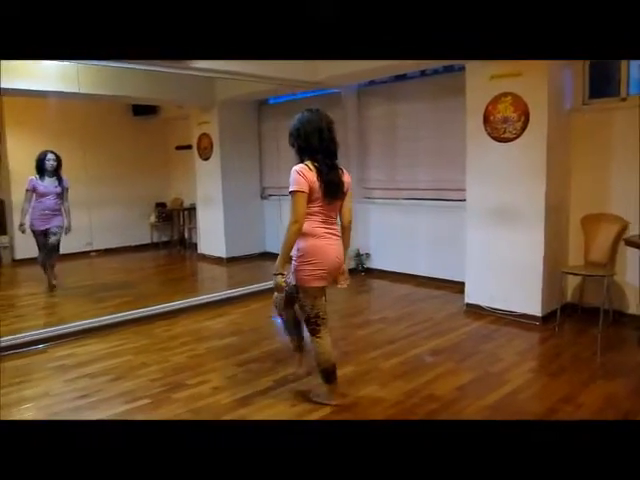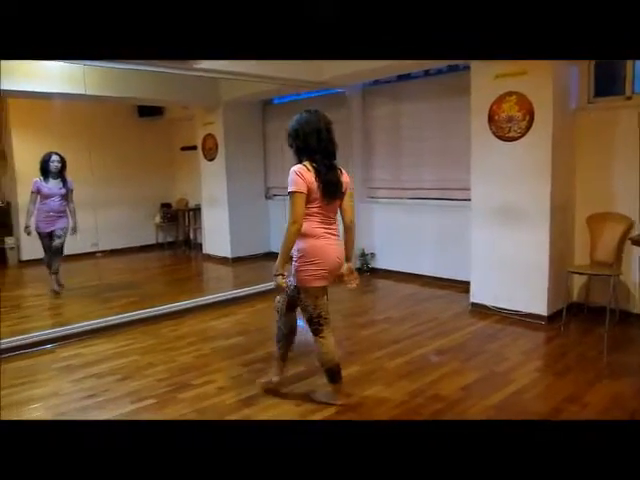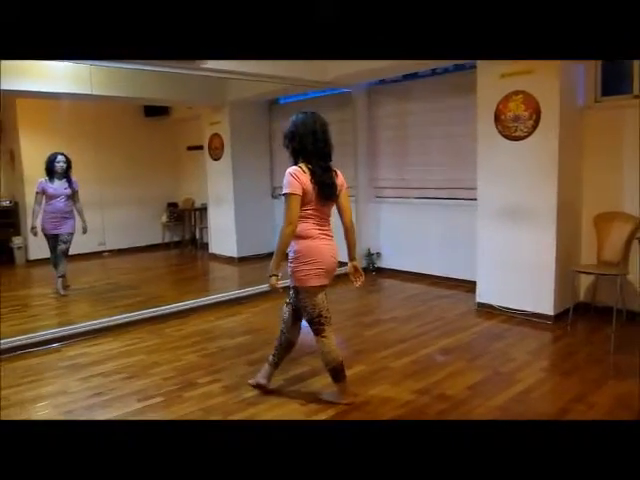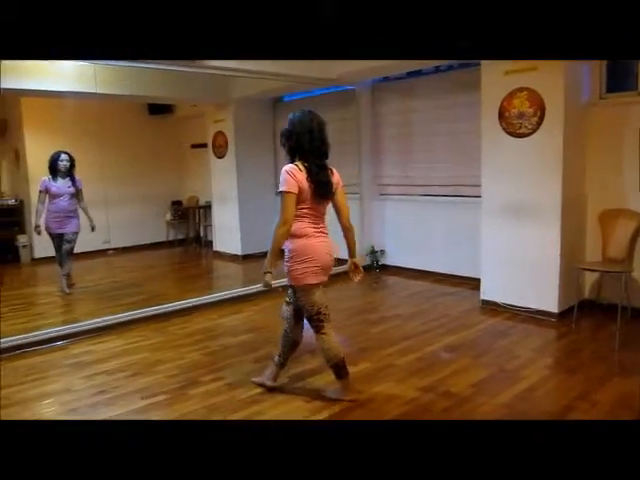
dt=0.1s
person 1, frame 1
left shoulder: (301, 172)
right shoulder: (341, 173)
left elbow: (297, 224)
right elbow: (346, 223)
left wrist: (279, 267)
right wrist: (341, 260)
left hip: (311, 255)
right hip: (332, 253)
left knee: (316, 327)
right knee: (283, 300)
left ankle: (331, 392)
right ankle: (300, 358)
person 1, frame 2
left shoulder: (300, 172)
right shoulder: (340, 174)
left elbow: (295, 224)
right elbow: (349, 223)
left wrist: (279, 268)
right wrist: (348, 261)
left hip: (311, 255)
right hip: (333, 253)
left knee: (319, 327)
right knee: (285, 306)
left ankle: (336, 391)
right ankle: (277, 372)
person 1, frame 3
left shoulder: (295, 174)
right shoulder: (335, 175)
left elbow: (291, 226)
right elbow: (348, 223)
left wrist: (274, 267)
right wrist: (352, 260)
left hip: (307, 256)
right hip: (327, 253)
left knee: (321, 327)
right knee: (291, 316)
left ankle: (342, 391)
right ankle: (267, 374)
person 1, frame 4
left shoulder: (291, 172)
right shoulder: (331, 173)
left elbow: (285, 224)
right elbow: (345, 221)
left wrist: (269, 265)
right wrist: (353, 257)
left hip: (303, 254)
right hip: (322, 250)
left knee: (320, 324)
right knee: (292, 315)
left ankle: (345, 387)
right ankle: (272, 374)
person 2, frame 1
left shoulder: (62, 181)
right shoulder: (33, 181)
left elbow: (65, 202)
right elbow: (27, 202)
left wrist: (68, 221)
right wrist: (22, 221)
left hip: (56, 218)
right hip: (38, 219)
left knee: (53, 243)
right knee: (43, 250)
left ankle: (52, 270)
right ankle: (48, 276)
person 2, frame 2
left shoulder: (66, 182)
right shoulder: (38, 182)
left elbow: (70, 203)
right elbow: (32, 205)
left wrist: (74, 221)
right wrist: (27, 223)
left hip: (61, 219)
right hip: (43, 221)
left knee: (57, 246)
right knee: (48, 252)
left ankle: (54, 280)
right ankle: (55, 278)
person 2, frame 3
left shoulder: (72, 182)
right shoulder: (43, 183)
left elbow: (77, 203)
right elbow: (37, 205)
left wrist: (83, 221)
right wrist: (33, 224)
left hip: (67, 221)
right hip: (50, 222)
left knee: (62, 251)
right knee: (54, 253)
left ankle: (59, 283)
right ankle: (62, 278)
person 2, frame 4
left shoulder: (75, 181)
right shoulder: (46, 181)
left elbow: (81, 202)
right elbow: (41, 204)
left wrist: (90, 219)
right wrist: (37, 223)
left hip: (71, 220)
right hip: (54, 221)
left knee: (67, 250)
right knee: (59, 252)
left ankle: (64, 282)
right ankle: (67, 276)
